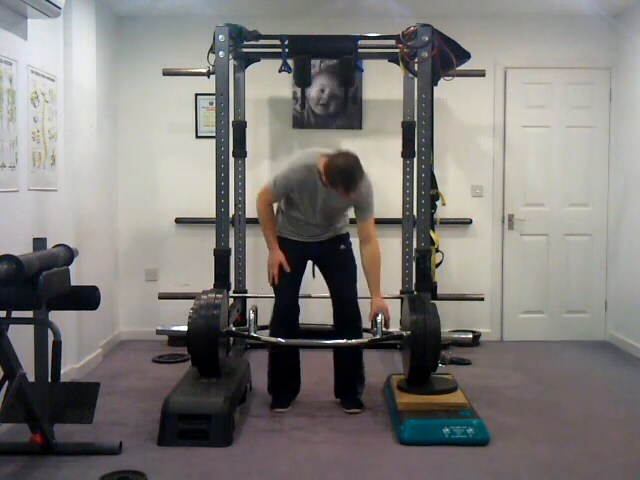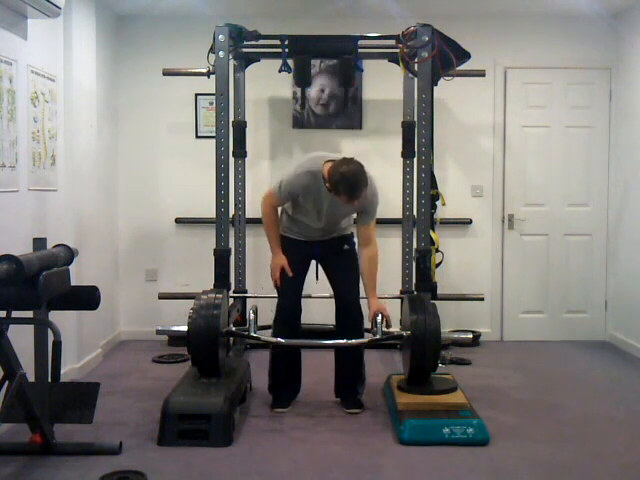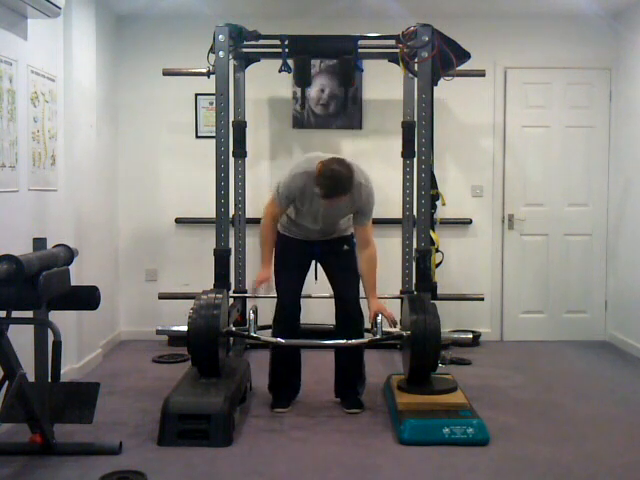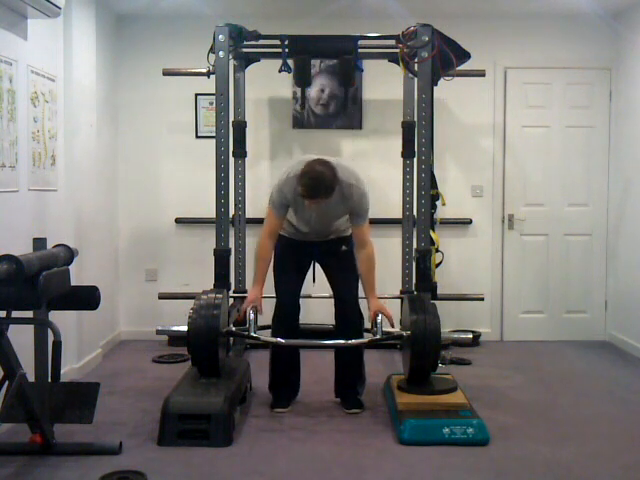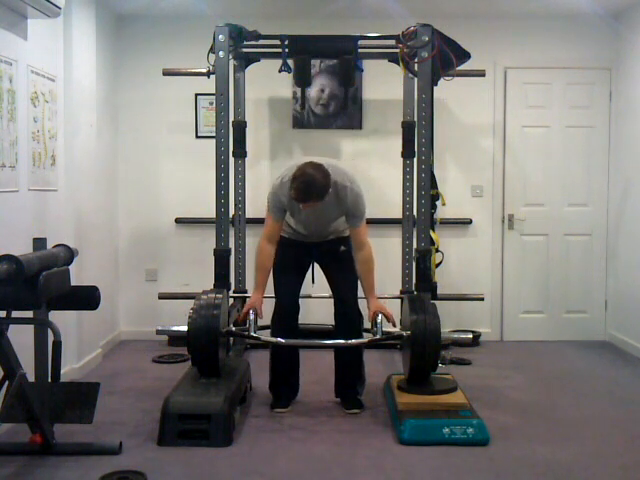
dt=0.3s
person 1, frame 1
left shoulder: (362, 184)
right shoulder: (298, 171)
left elbow: (368, 240)
right elbow: (264, 200)
left wrist: (376, 295)
right wrist: (273, 249)
left hip: (334, 238)
right hip: (290, 238)
left knee: (348, 308)
right knee: (285, 310)
left ankle: (349, 390)
right ankle: (282, 390)
person 1, frame 2
left shoulder: (368, 190)
right shoulder: (303, 176)
left elbow: (367, 244)
right elbow: (269, 204)
left wrist: (372, 296)
right wrist: (276, 252)
left hip: (338, 239)
right hip: (294, 237)
left knee: (350, 307)
right knee: (288, 309)
left ankle: (350, 390)
right ankle: (283, 390)
person 1, frame 3
left shoulder: (363, 189)
right shoulder: (298, 177)
left elbow: (365, 245)
right elbow: (270, 216)
left wrist: (373, 298)
right wrist: (266, 266)
left hip: (338, 239)
right hip: (293, 238)
left knee: (350, 307)
right knee: (287, 309)
left ankle: (349, 391)
right ankle: (283, 391)
person 1, frame 4
left shoulder: (355, 190)
right shoulder: (286, 184)
left elbow: (363, 246)
right elbow: (269, 236)
left wrist: (372, 297)
right wrist: (257, 287)
left hip: (337, 240)
right hip: (292, 240)
left knee: (349, 307)
right knee: (286, 308)
left ankle: (349, 391)
right ankle: (282, 391)
person 1, frame 5
left shoulder: (349, 191)
right shoulder: (282, 188)
left elbow: (361, 246)
right elbow: (268, 242)
left wrist: (372, 297)
right wrist: (258, 293)
left hip: (336, 240)
right hip: (292, 240)
left knee: (348, 308)
right knee: (285, 308)
left ankle: (349, 391)
right ankle: (282, 391)
